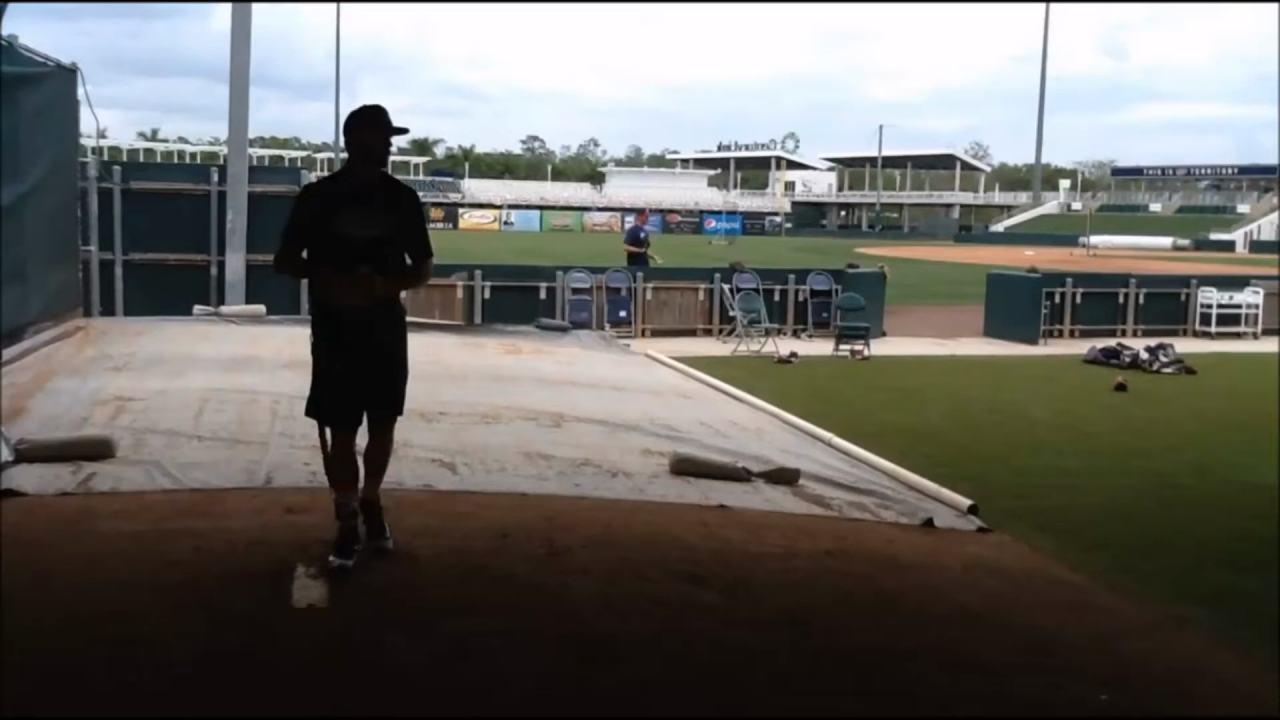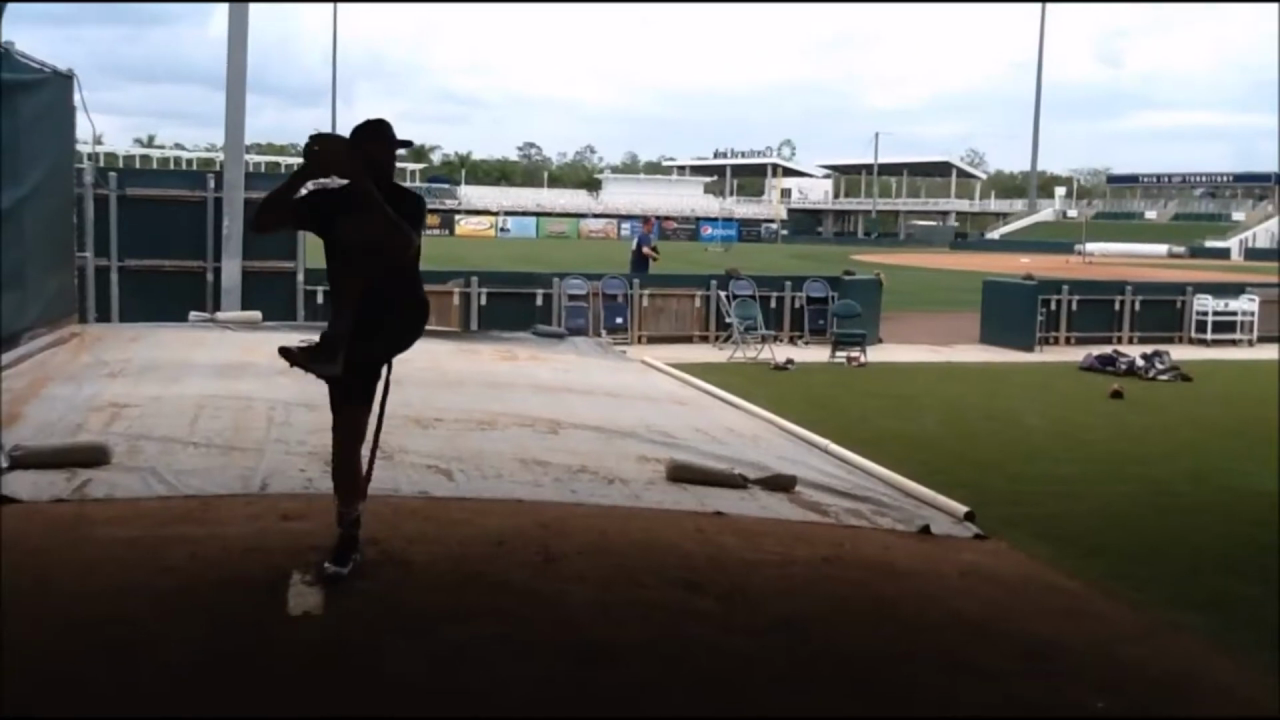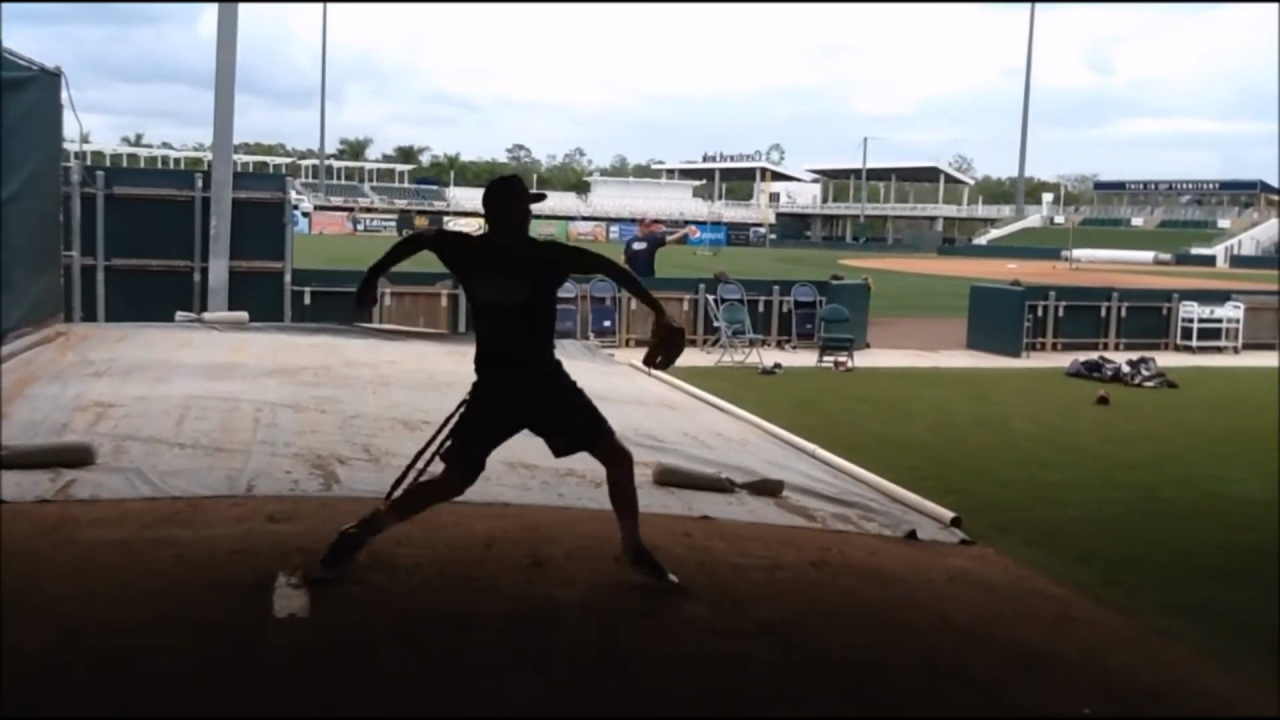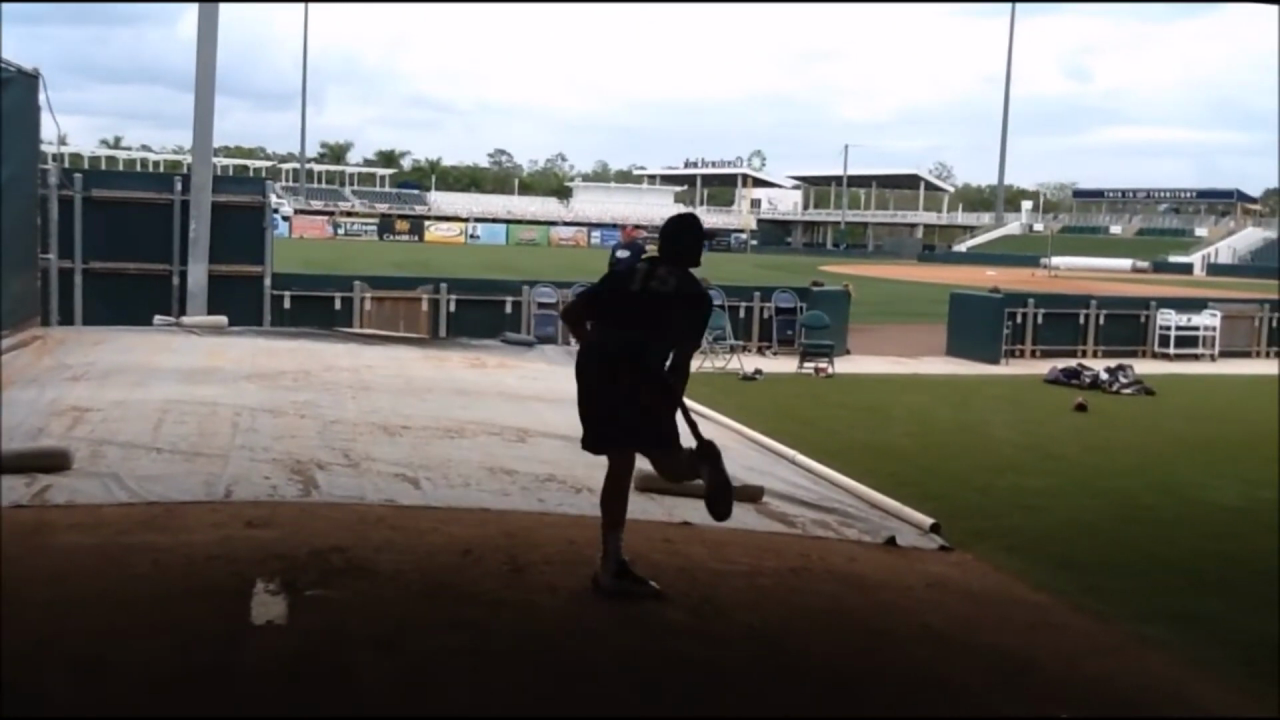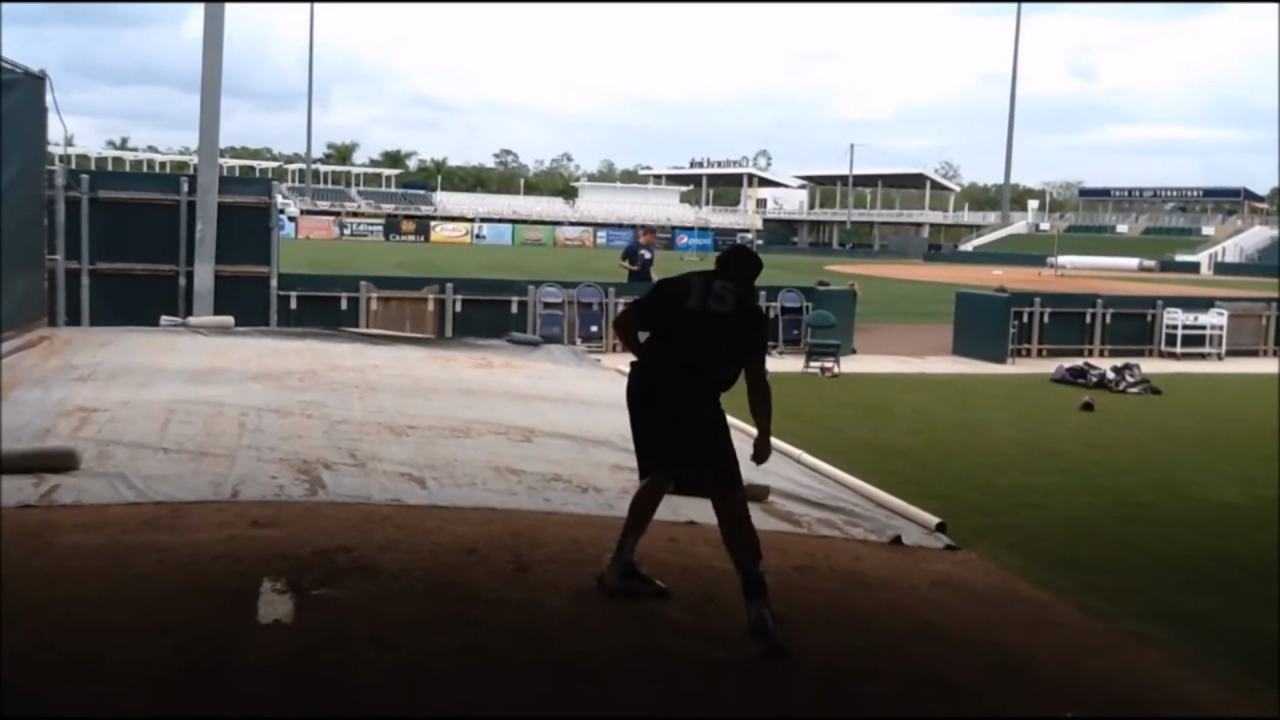
dt=0.7s
person 1, frame 1
left shoulder: (401, 197)
right shoulder: (318, 196)
left elbow: (423, 268)
right elbow: (284, 260)
left wrist: (387, 285)
right wrist: (329, 281)
left hip: (386, 330)
right hip: (334, 331)
left knee: (383, 427)
right knee: (340, 431)
left ankle: (371, 501)
right ankle: (347, 523)
person 1, frame 2
left shoulder: (406, 202)
right shoulder: (330, 201)
left elbow: (406, 249)
right elbow: (262, 223)
left wrist: (363, 185)
right wrist: (301, 175)
left hip: (401, 317)
right hip: (353, 328)
left knee: (357, 264)
right knee: (347, 434)
left ankle: (329, 350)
right ankle: (349, 532)
person 1, frame 3
left shoulder: (548, 256)
right shoulder: (473, 252)
left elbow: (609, 265)
right elbow: (422, 238)
left wrist: (655, 306)
right wrist: (373, 276)
left hip: (545, 380)
right hip: (497, 383)
left knee: (618, 459)
right knee: (457, 478)
left ankle: (634, 552)
right ankle: (358, 535)
person 1, frame 4
left shoulder: (623, 273)
right shoulder: (696, 296)
left elbow: (571, 314)
right elbow: (680, 361)
right wrist: (669, 407)
left hip: (595, 363)
right hip: (639, 372)
left knee: (621, 461)
right knee: (670, 462)
left ankle: (611, 566)
right ankle: (704, 468)
person 1, frame 5
left shoulder: (675, 286)
right shoulder: (749, 310)
left elbow: (625, 323)
right elbow: (756, 380)
right wrist: (764, 436)
left hip: (646, 388)
right hip: (693, 398)
left knee: (660, 475)
right knee: (729, 498)
left ankle: (620, 567)
right ankle: (757, 606)
